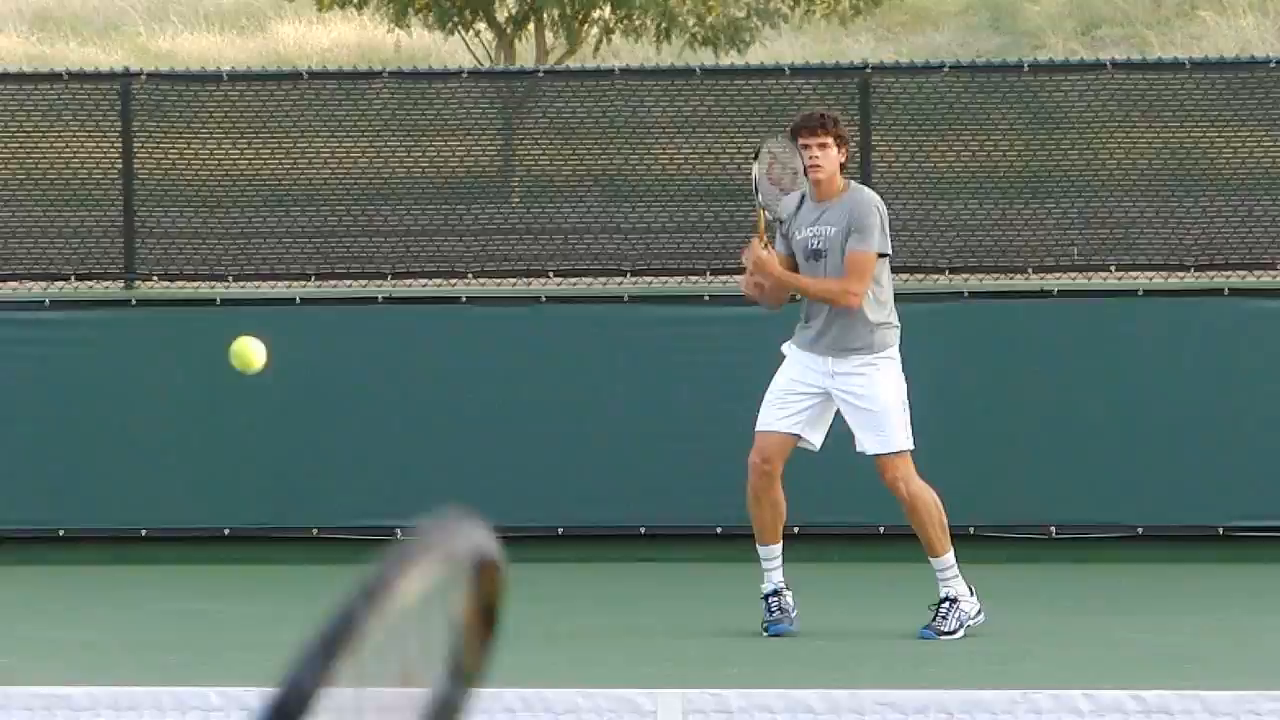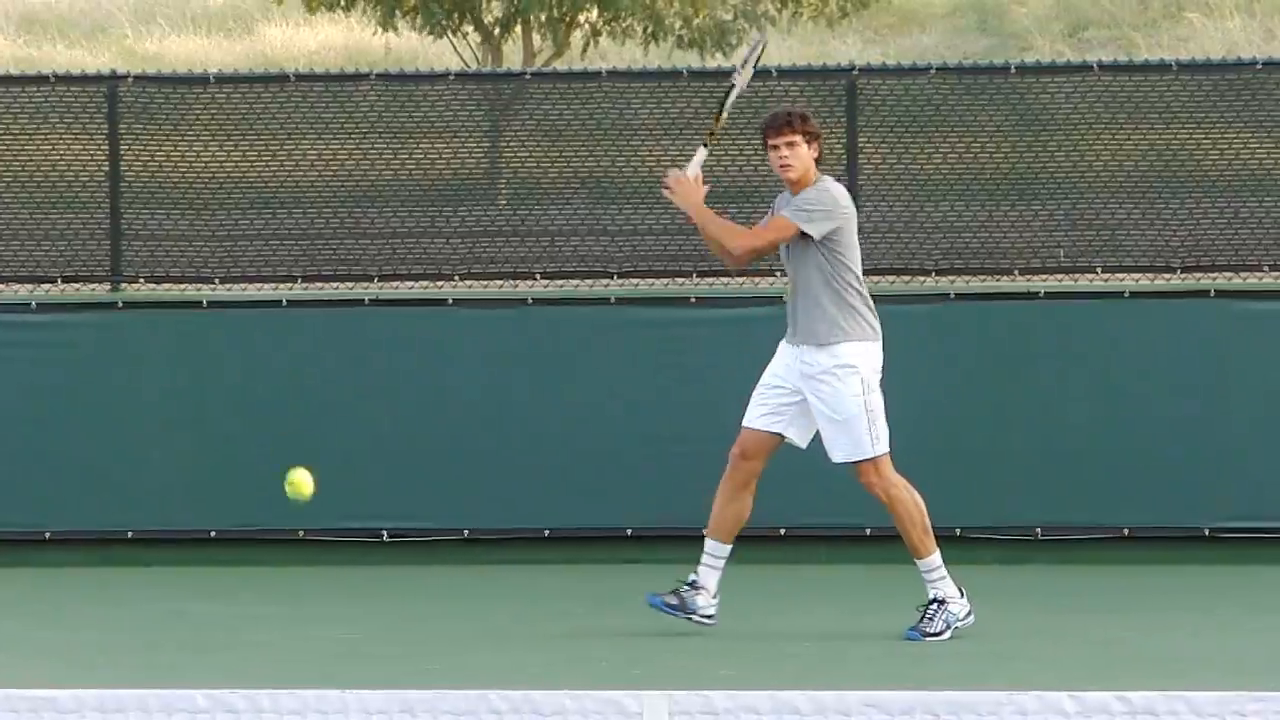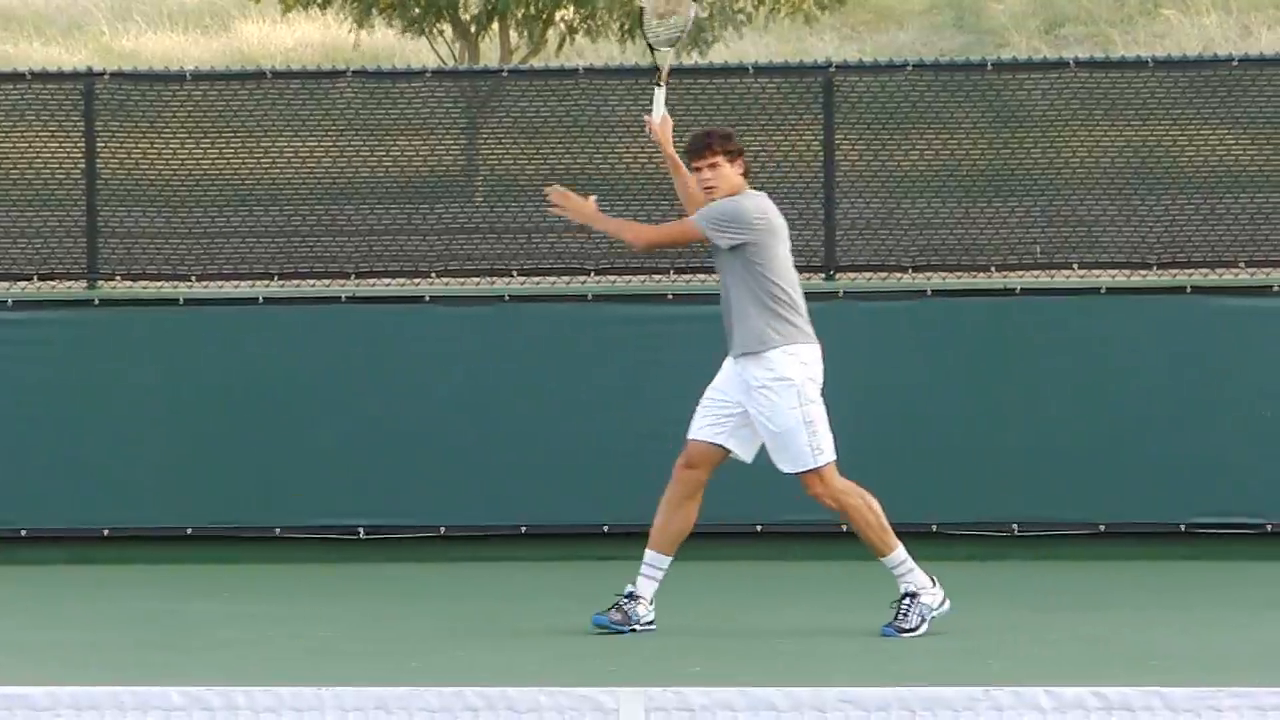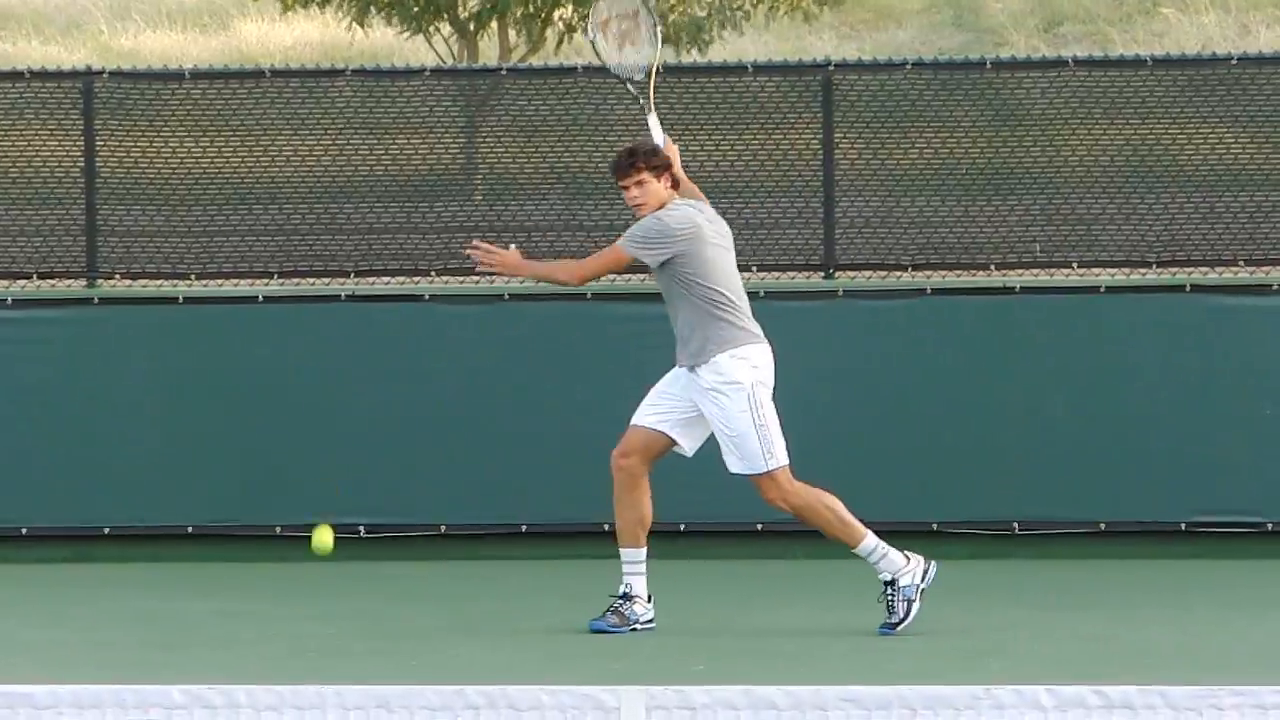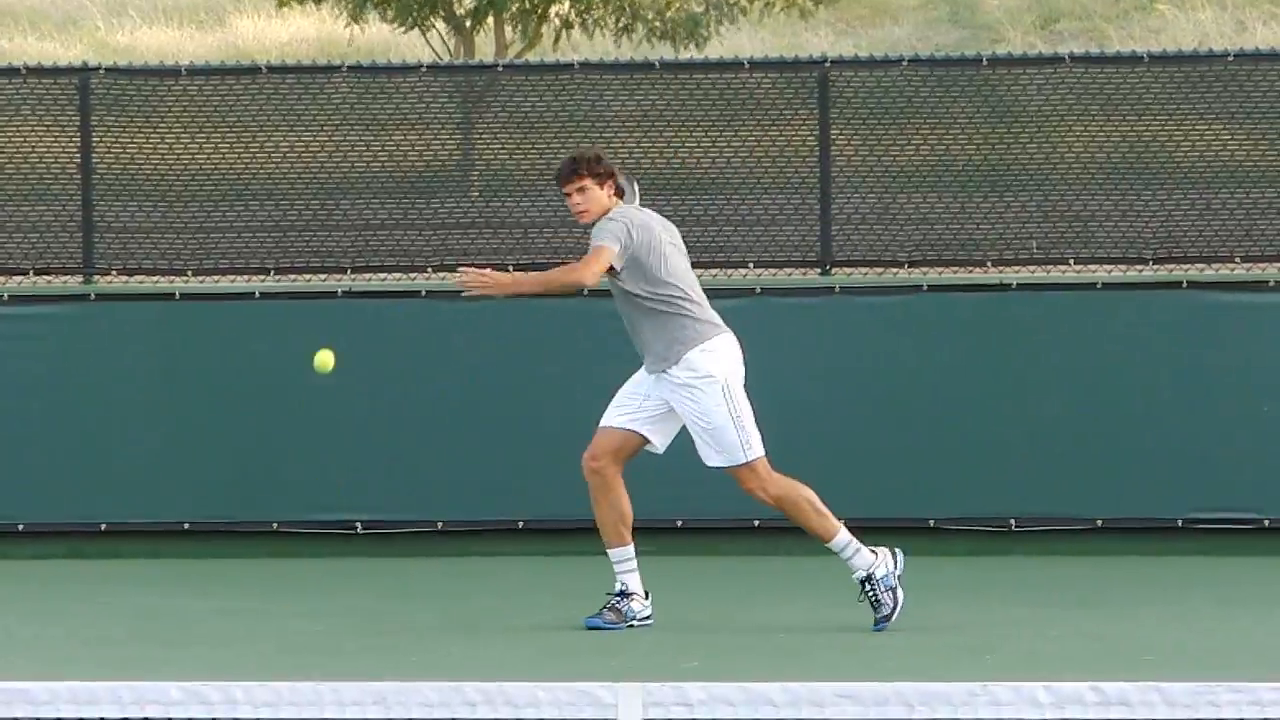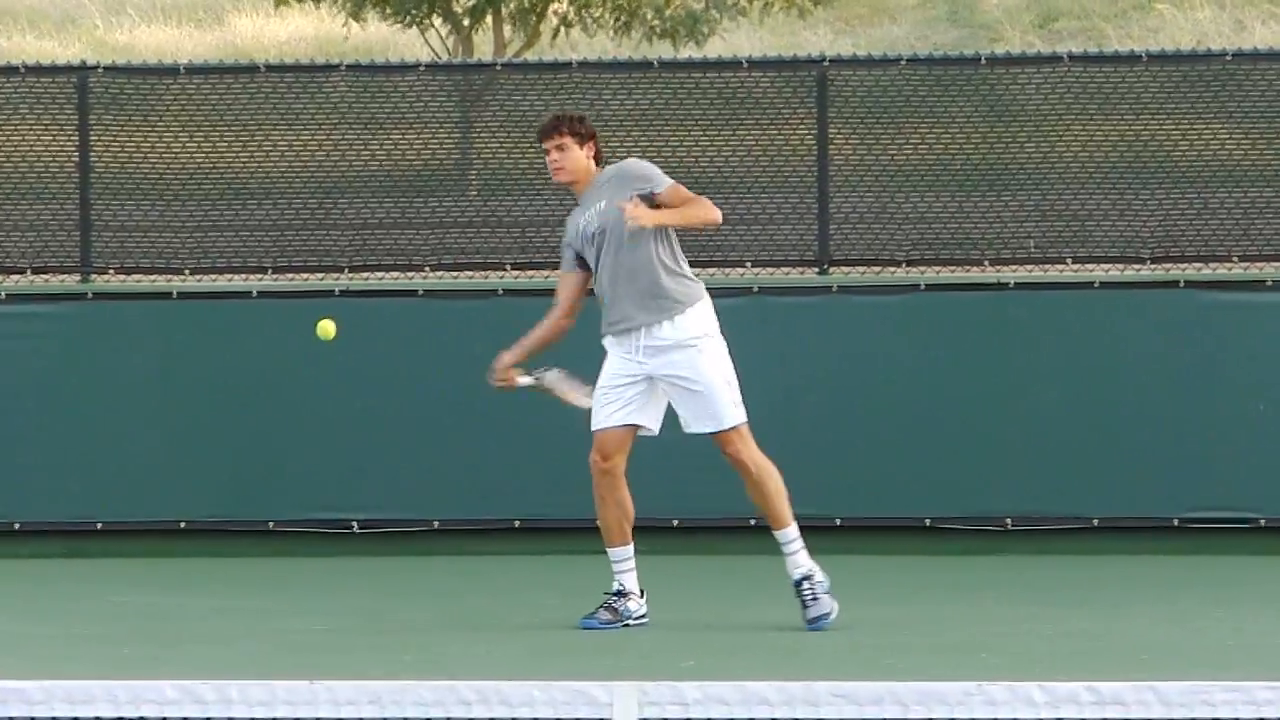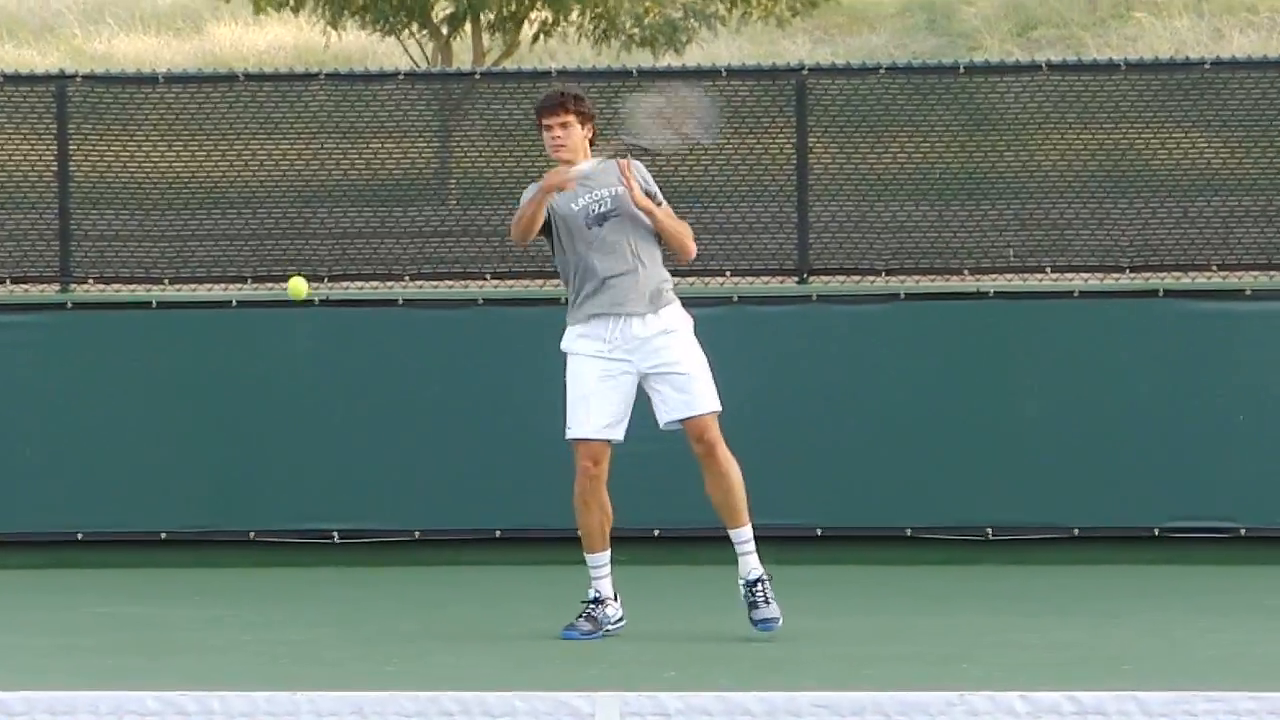
dt=0.2s
person 1, frame 1
left shoulder: (865, 206)
right shoulder: (793, 206)
left elbow: (852, 294)
right elbow: (775, 296)
left wrist: (782, 275)
right wrist: (759, 278)
left hip: (869, 359)
right hip: (807, 356)
left knee: (899, 477)
right knee: (762, 463)
left ankle: (958, 595)
right ankle: (776, 591)
person 1, frame 2
left shoulder: (826, 197)
right shoulder: (791, 201)
left elbow: (746, 242)
right elbow: (738, 257)
left wrist: (691, 206)
right wrist: (700, 205)
left hip: (844, 355)
right hip: (798, 353)
left knee: (877, 477)
right knee: (743, 460)
left ankle: (947, 598)
right ankle: (701, 592)
person 1, frame 3
left shoulder: (744, 208)
right shoulder: (742, 207)
left elbow: (650, 238)
right elbow: (697, 207)
left wrist: (591, 216)
right wrist: (669, 148)
left hip: (782, 364)
right hip: (746, 366)
left knee: (824, 485)
right knee: (688, 473)
left ankle: (918, 589)
right ankle: (640, 599)
person 1, frame 4
left shoulder: (666, 221)
right shoulder: (700, 213)
left elbow: (583, 270)
left wrist: (520, 266)
right wrist: (675, 161)
left hip: (732, 367)
right hip: (696, 370)
left knee: (779, 491)
right knee: (627, 459)
left ankle: (899, 569)
right ankle: (635, 599)
person 1, frame 5
left shoulder: (612, 224)
right shoulder: (650, 223)
left elbow: (585, 273)
left wrist: (501, 283)
left hip: (702, 364)
right hip: (661, 370)
left knee: (760, 483)
right knee: (597, 462)
left ankle: (869, 564)
right ankle: (629, 596)
person 1, frame 6
left shoulder: (632, 174)
right shoulder: (575, 227)
left elbow: (709, 214)
right elbow: (564, 311)
left wrist: (655, 217)
right wrist: (518, 352)
left hip: (685, 330)
right hip: (628, 345)
left knee: (739, 449)
right knee: (604, 460)
left ankle: (803, 570)
right ankle: (627, 594)
person 1, frame 7
left shoulder: (631, 172)
right shoulder: (542, 192)
left elbow: (686, 250)
right elbow: (521, 235)
left wrist: (647, 209)
right wrist: (546, 189)
left hip: (662, 324)
right hip: (595, 337)
left knee: (707, 438)
right knee: (588, 465)
left ankle: (752, 574)
right ankle: (602, 601)
